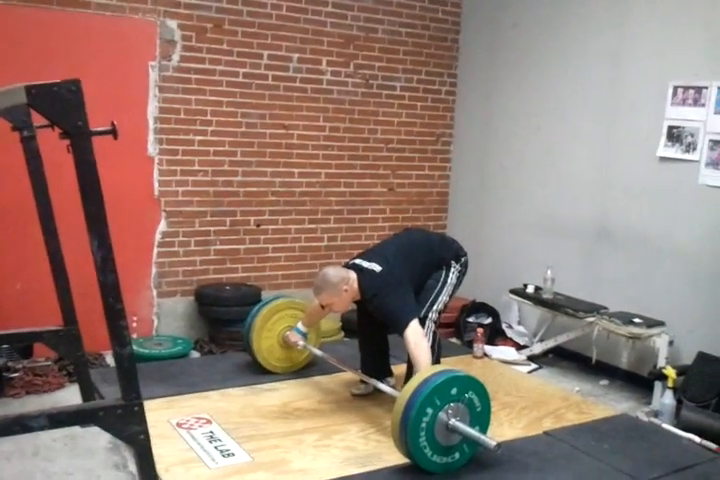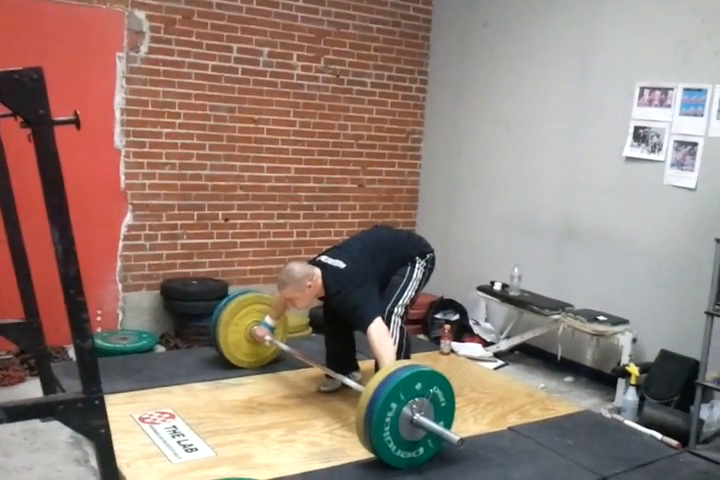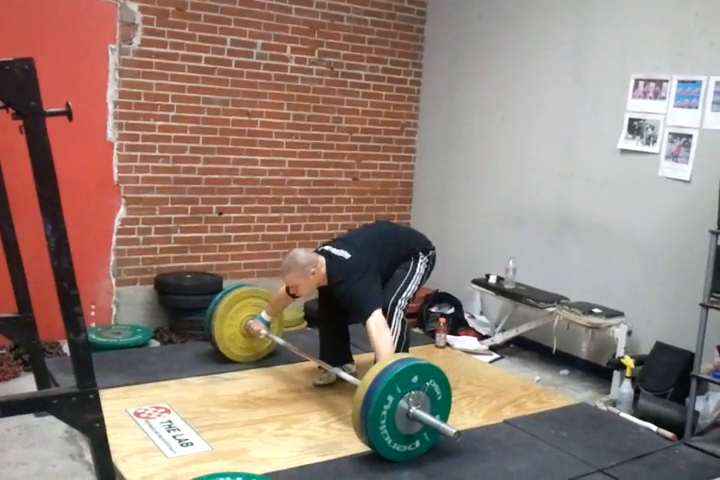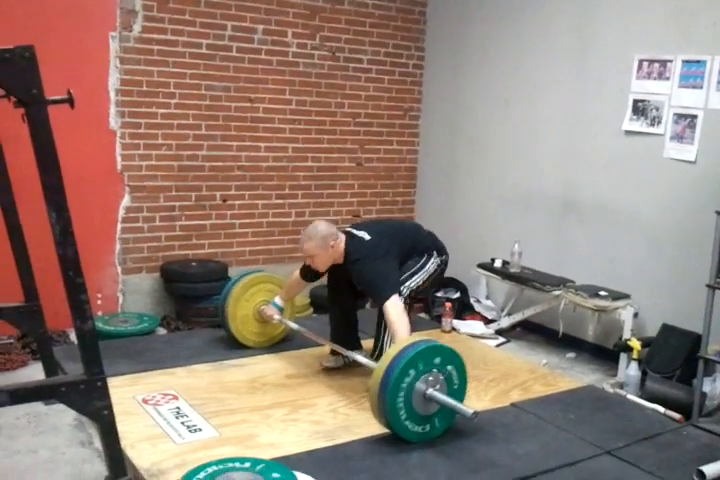
dt=0.4s
person 1, frame 1
left shoulder: (383, 291)
right shoulder: (345, 276)
left elbow: (414, 336)
right elbow: (319, 305)
right wrist: (300, 330)
left hip: (447, 260)
right hip: (413, 255)
left knee: (422, 319)
right knee: (369, 314)
right ankle: (378, 376)
person 1, frame 2
left shoulder: (346, 287)
right shoulder: (311, 273)
left elbow: (377, 331)
right elbow: (284, 297)
right wrist: (268, 324)
left hip: (414, 257)
right hip: (379, 254)
left knee: (389, 313)
right knee: (334, 311)
right ankle: (344, 370)
person 1, frame 3
left shoulder: (349, 278)
right shoulder: (316, 262)
left elbow: (376, 324)
right elbow: (284, 294)
right wrist: (263, 319)
left hip: (415, 254)
right hip: (380, 248)
left knee: (391, 307)
right knee: (331, 303)
right ankle: (339, 363)
person 1, frame 4
left shoulder: (366, 260)
right shoulder: (331, 248)
left elbow: (393, 306)
right elbow: (300, 277)
right wrist: (277, 304)
left hip: (429, 254)
right hip: (395, 247)
left knee: (393, 295)
right knee: (339, 287)
right ankle: (349, 350)
